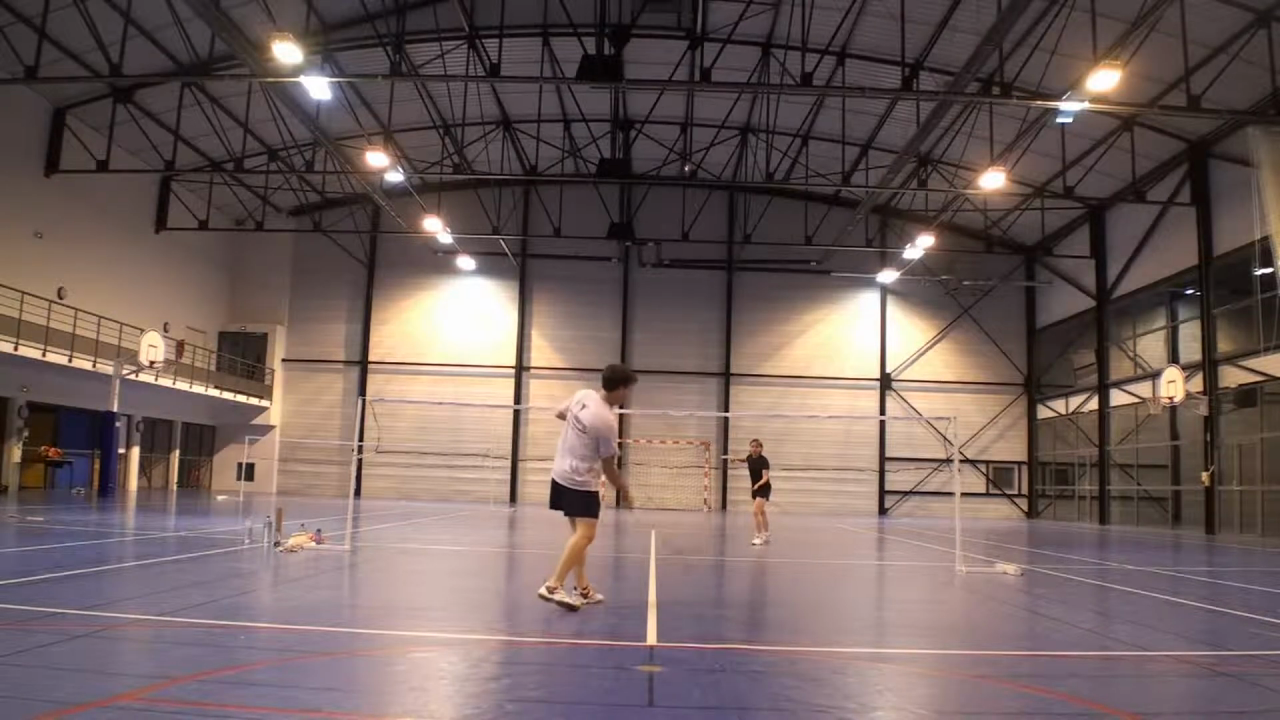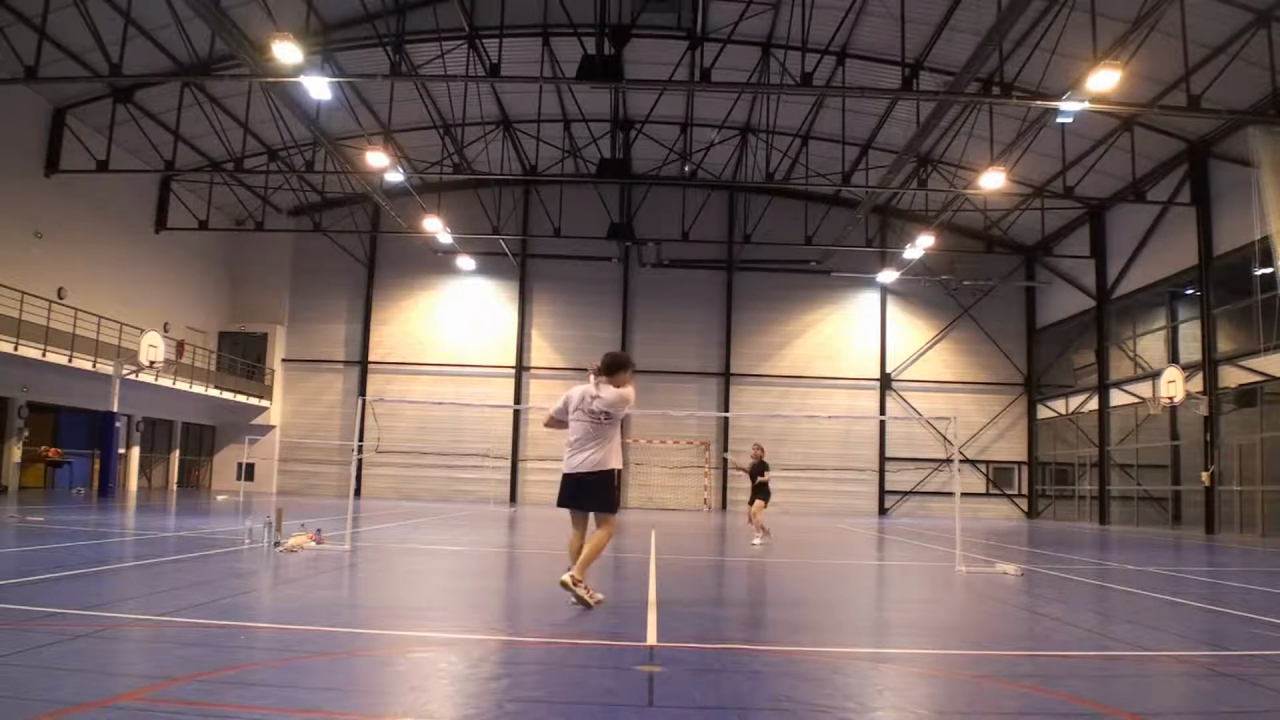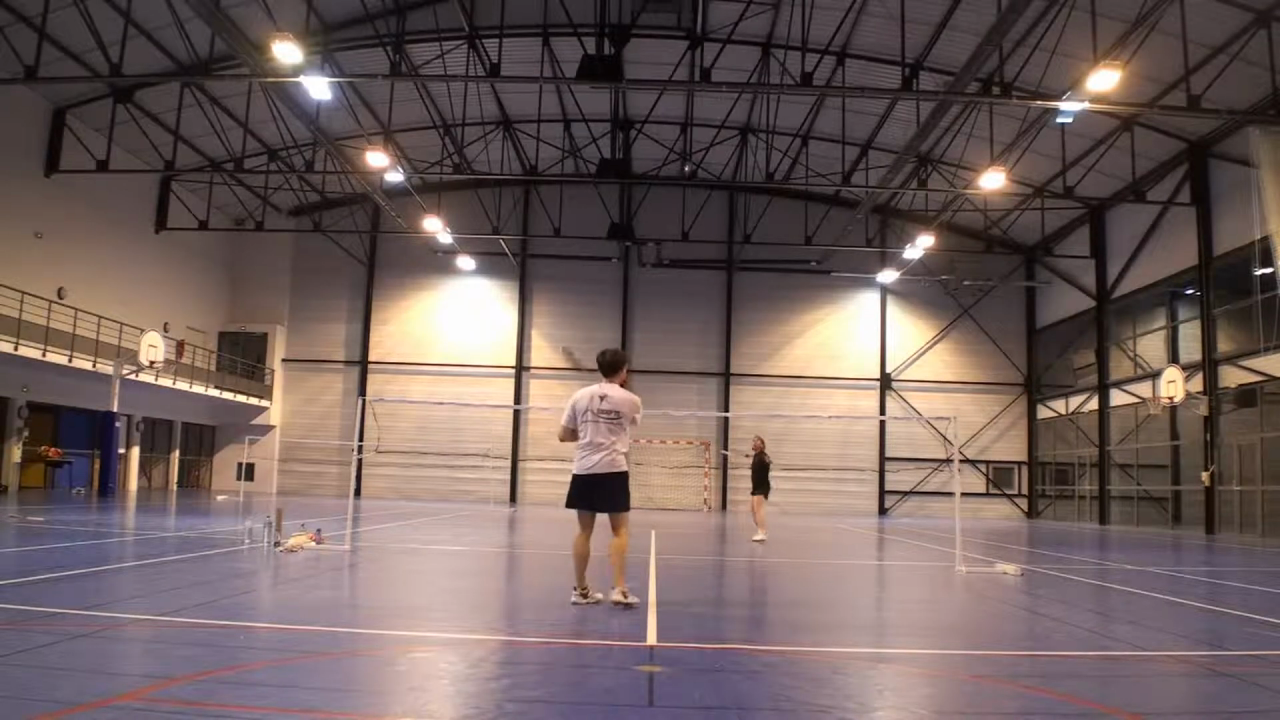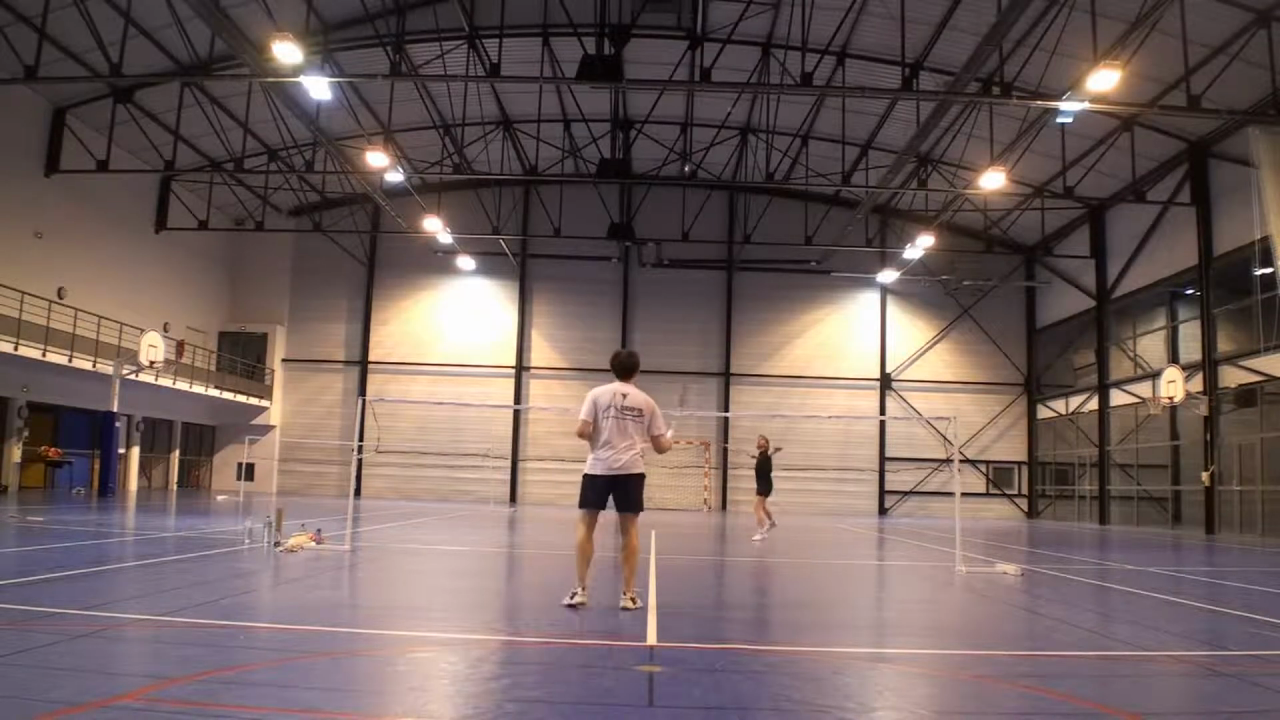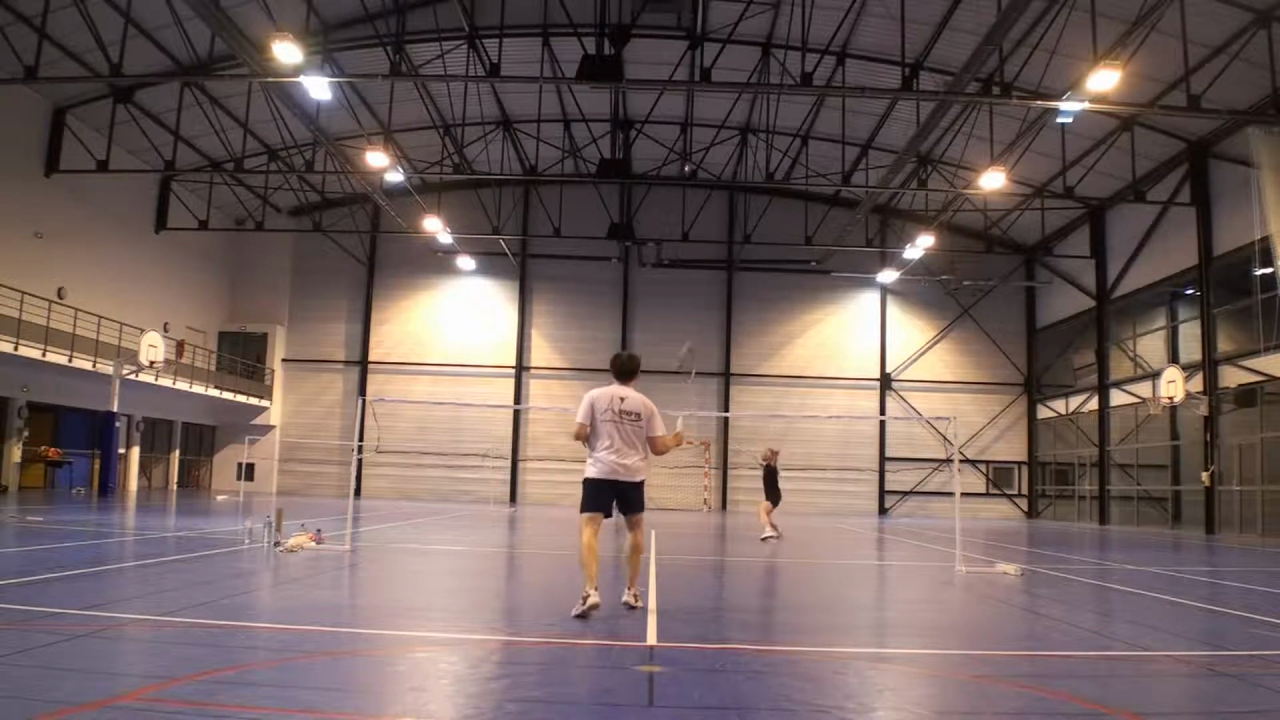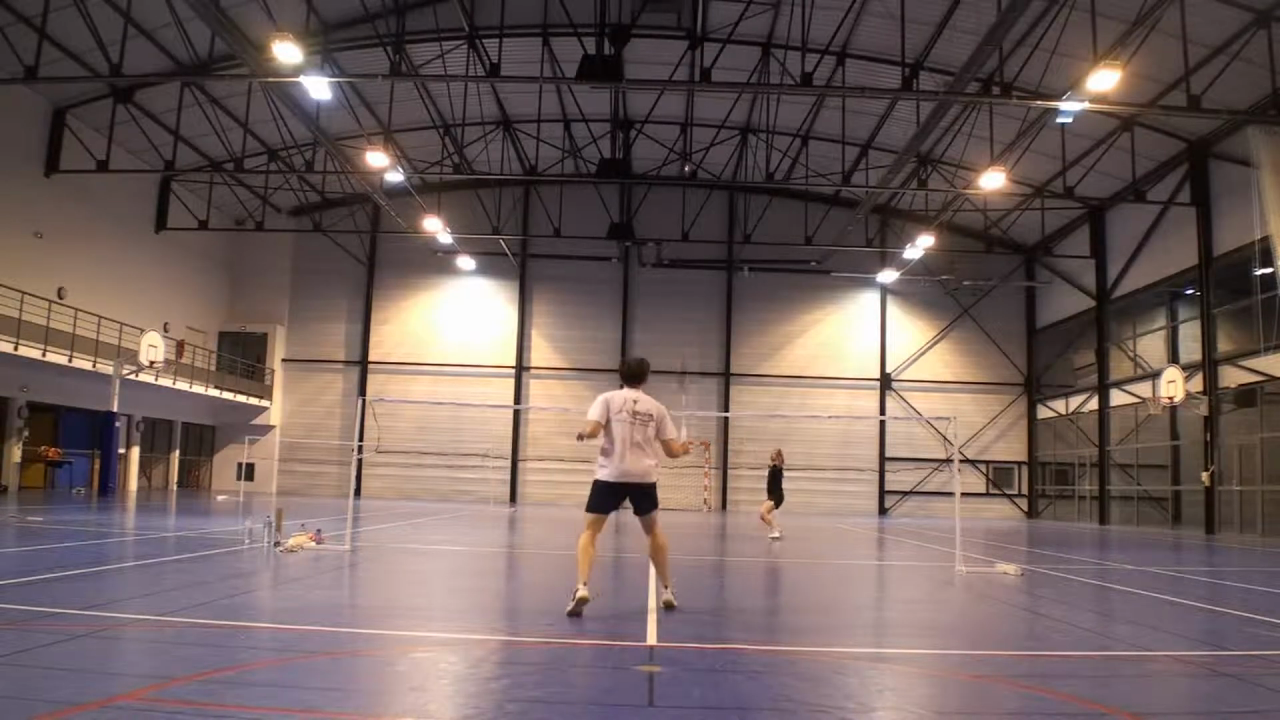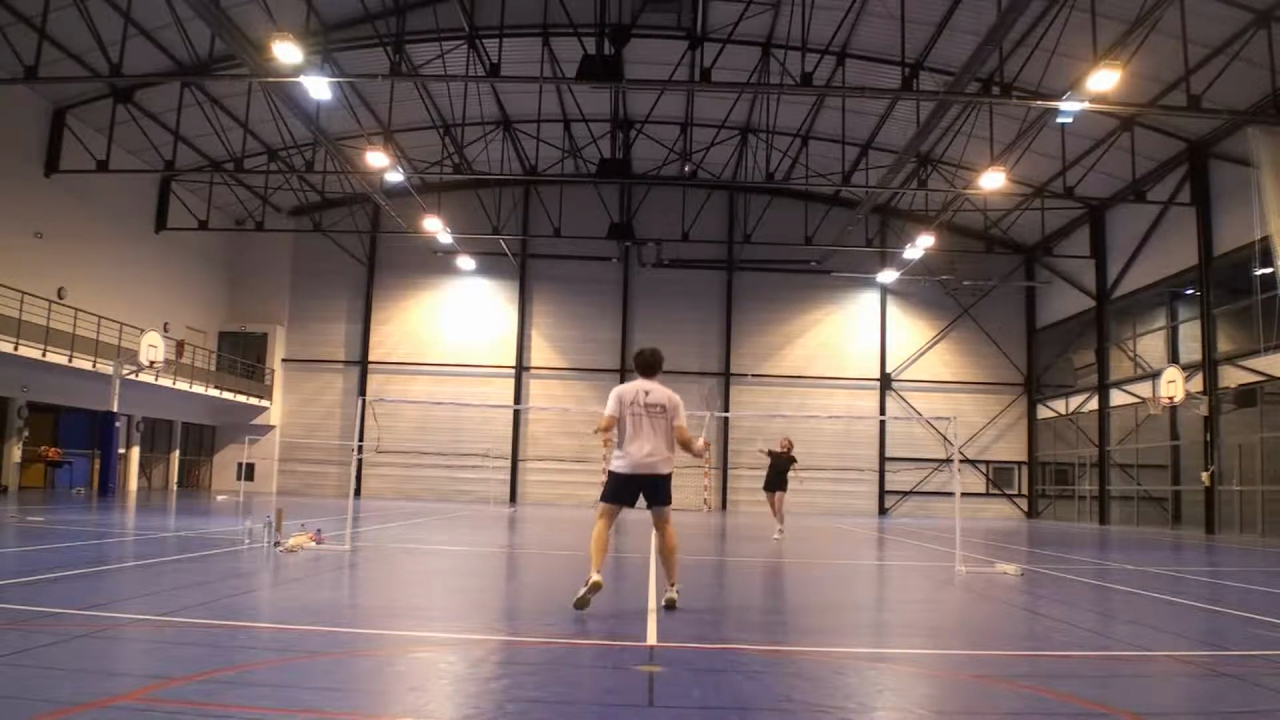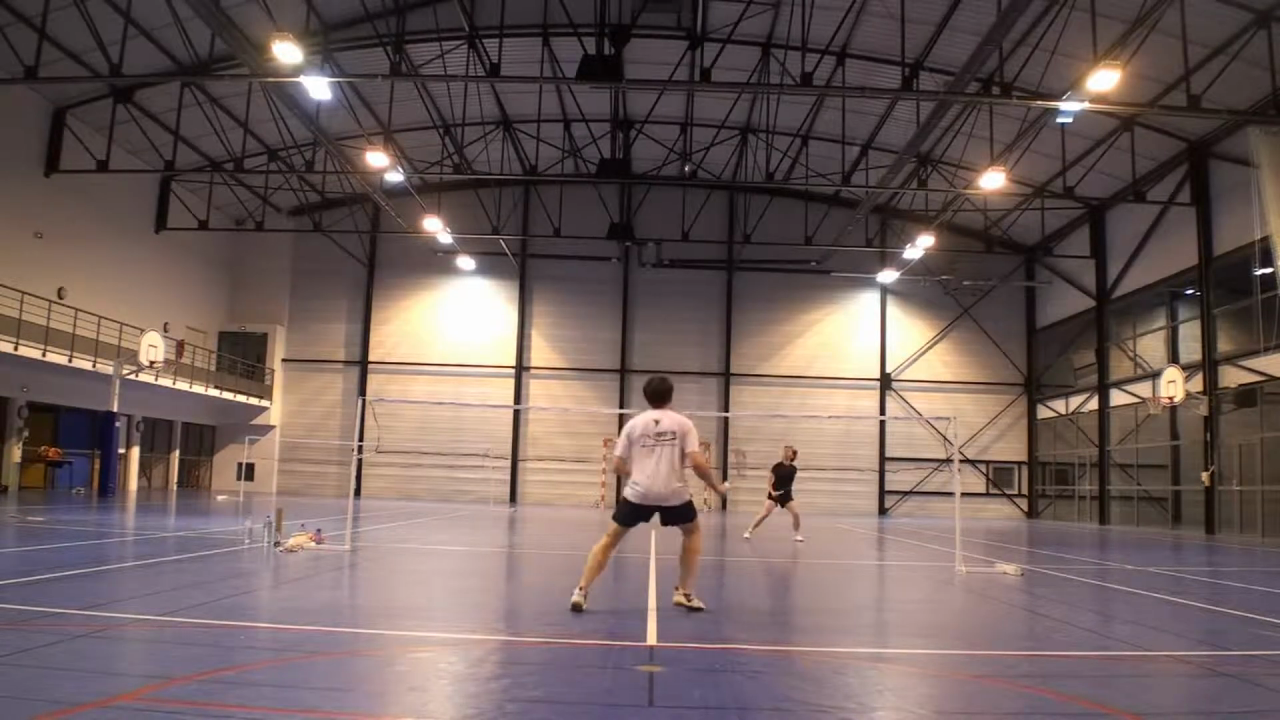
dt=0.3s
person 1, frame 1
left shoulder: (583, 395)
right shoulder: (607, 422)
left elbow: (561, 414)
right elbow: (608, 467)
right wrist: (623, 491)
left hip: (562, 475)
right hip: (581, 483)
left knee: (580, 532)
right knee: (585, 533)
left ankle: (582, 589)
right ankle: (553, 585)
person 1, frame 2
left shoulder: (575, 393)
right shoulder: (620, 397)
left elbow: (548, 421)
right elbow: (629, 386)
right wrist: (601, 377)
left hip: (572, 469)
right hip: (601, 471)
left knee: (579, 528)
right knee: (605, 528)
left ankle: (581, 585)
right ankle: (576, 575)
person 1, frame 3
left shoulder: (580, 396)
right shoulder: (629, 400)
left elbow: (564, 436)
left hip: (583, 470)
right hip: (613, 471)
left knee: (584, 530)
right knee: (620, 531)
left ankle: (581, 589)
right ankle: (619, 589)
person 1, frame 4
left shoulder: (597, 394)
right shoulder: (647, 403)
left elbow: (581, 431)
right elbow: (660, 446)
right wrist: (667, 443)
left hip: (599, 469)
right hip: (631, 471)
left knee: (586, 527)
right knee: (629, 532)
left ankle: (581, 588)
right ankle: (628, 594)
person 1, frame 5
left shoulder: (595, 396)
right shoulder: (646, 404)
left elbow: (579, 433)
right elbow: (658, 448)
left wrist: (590, 437)
right wrist: (674, 441)
left hip: (599, 473)
right hip: (632, 475)
left knee: (589, 531)
right knee: (635, 529)
left ankle: (591, 592)
right ankle: (631, 591)
person 1, frame 6
left shoulder: (607, 399)
right shoulder: (657, 408)
left elbow: (592, 430)
right elbow: (672, 451)
left wrist: (583, 433)
right wrist: (684, 448)
left hip: (611, 476)
right hip: (644, 477)
left knee: (589, 532)
right knee: (653, 531)
left ankle: (582, 587)
right ankle: (667, 590)
person 1, frame 7
left shoulder: (621, 391)
right shoulder: (671, 398)
left elbow: (606, 426)
right elbow: (682, 438)
left wrist: (600, 428)
right wrist: (697, 450)
left hip: (625, 466)
right hip: (659, 468)
left knee: (603, 521)
right knee: (663, 526)
left ankle: (594, 576)
right ankle: (671, 588)
person 1, frame 8
left shoulder: (634, 424)
right shoulder: (683, 424)
left elbow: (618, 467)
right elbow: (698, 463)
right wrist: (716, 485)
left hip: (638, 493)
right hip: (673, 495)
left knee: (610, 540)
right knee: (693, 533)
left ankle: (581, 592)
right ankle: (684, 593)
